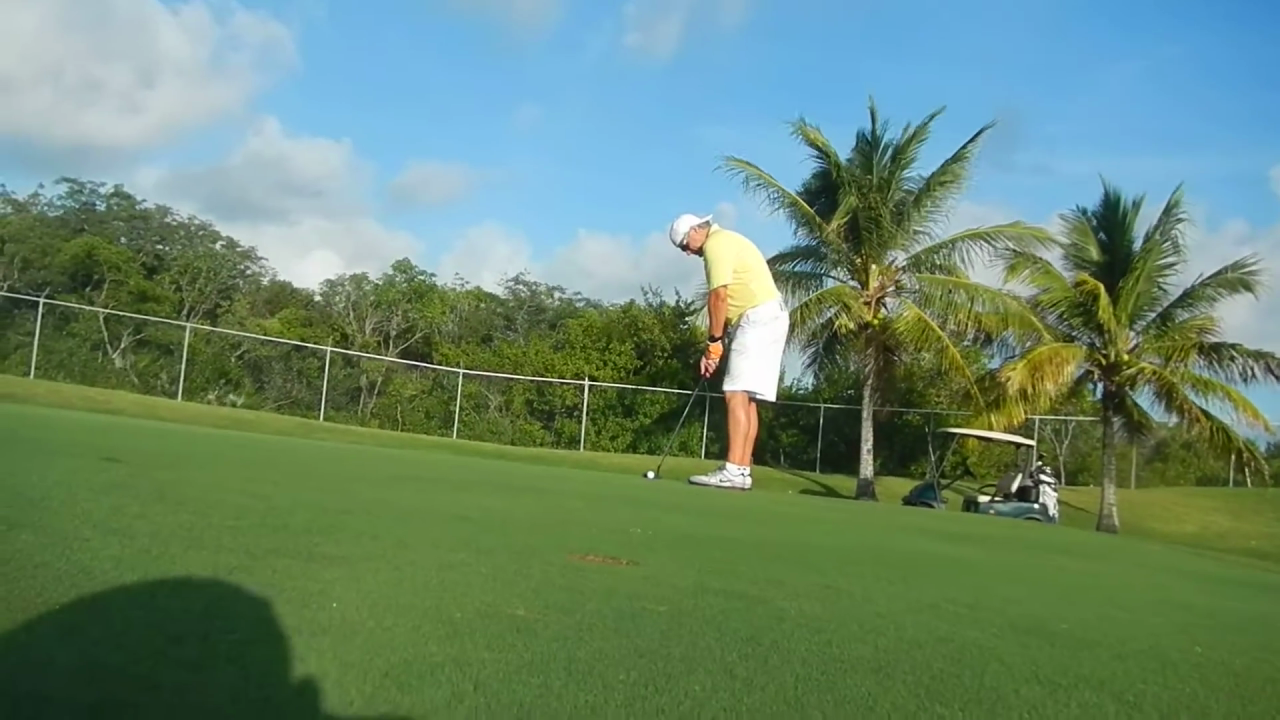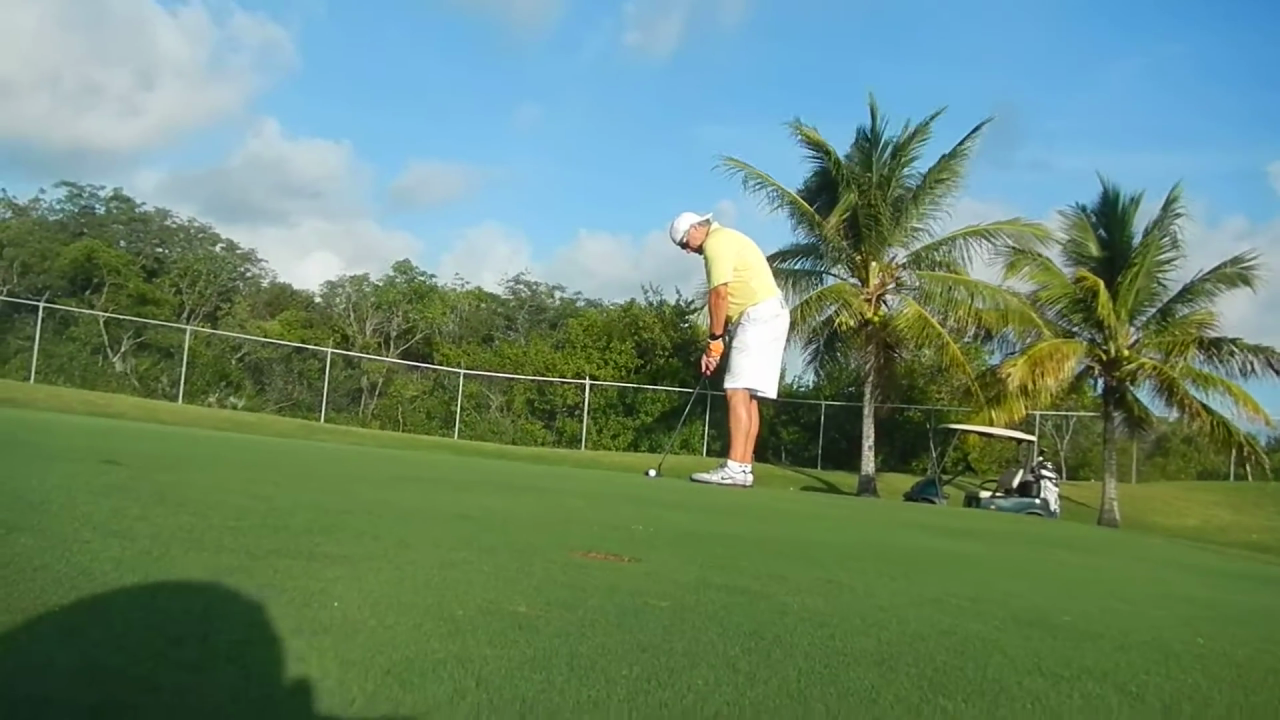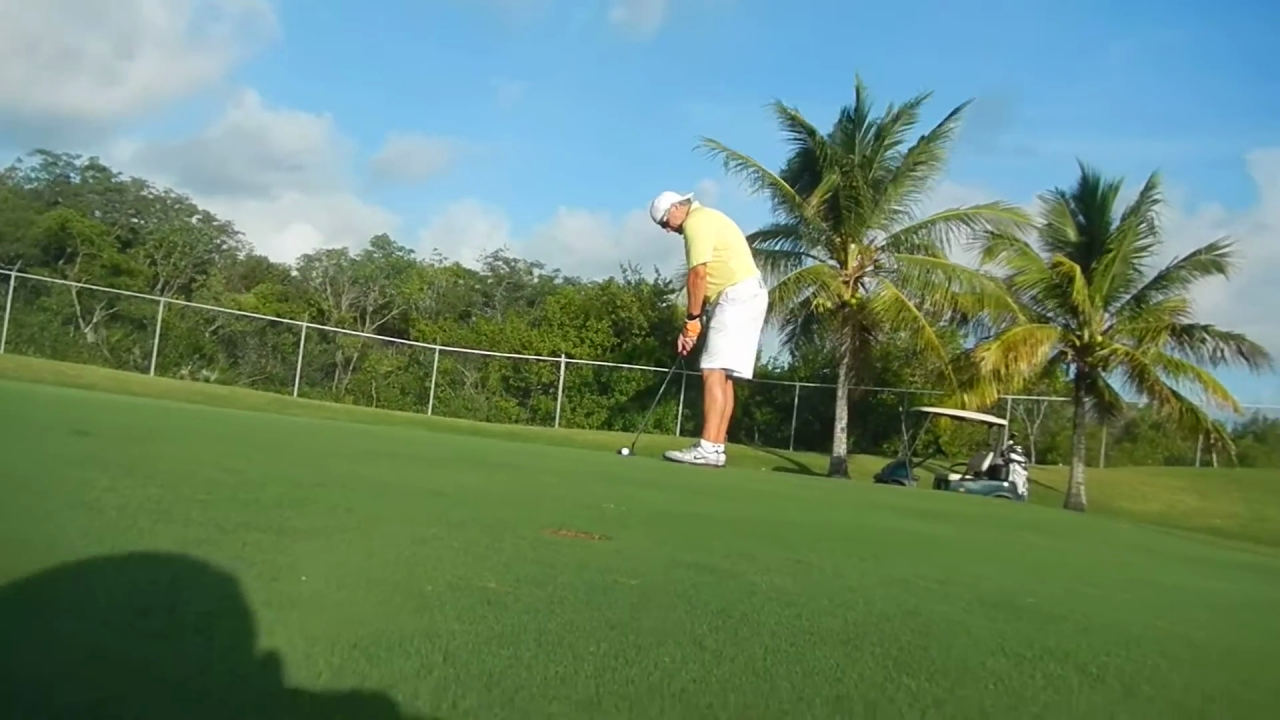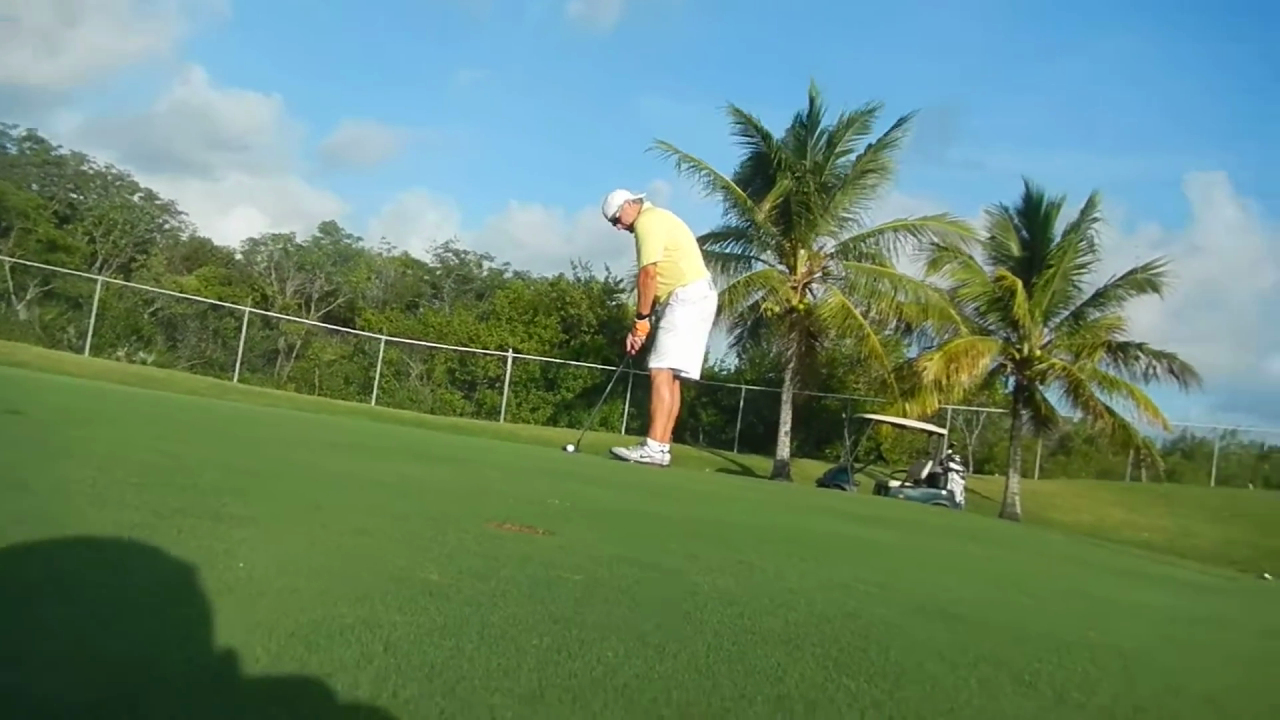
dt=0.1s
person 1, frame 1
left shoulder: (716, 243)
right shoulder: (723, 242)
left elbow: (719, 297)
right elbow: (728, 300)
left wrist: (714, 342)
right wrist: (717, 343)
left hip: (759, 318)
right hip: (762, 319)
left knee: (737, 394)
right knee: (746, 396)
left ankle: (733, 470)
right ankle: (742, 470)
person 1, frame 2
left shoulder: (716, 241)
right shoulder: (724, 241)
left elbow: (719, 296)
right elbow: (728, 298)
left wrist: (714, 341)
right wrist: (718, 341)
left hip: (760, 316)
right hip: (762, 317)
left knee: (738, 391)
right knee: (747, 395)
left ankle: (735, 468)
right ankle: (744, 468)
person 1, frame 3
left shoulder: (697, 220)
right shoulder: (704, 220)
left elbow: (698, 276)
right elbow: (707, 278)
left wrist: (691, 321)
right wrist: (695, 321)
left hip: (738, 296)
right hip: (741, 297)
left knee: (714, 371)
right knee: (723, 374)
left ankle: (708, 447)
right ankle: (716, 447)
person 1, frame 4
left shoulder: (648, 220)
right shoulder: (656, 220)
left elbow: (648, 274)
right elbow: (657, 276)
left wrist: (640, 320)
right wrist: (645, 320)
left hip: (689, 297)
right hip: (693, 298)
left knee: (663, 370)
right knee: (672, 374)
left ankle: (654, 447)
right ankle: (661, 448)
